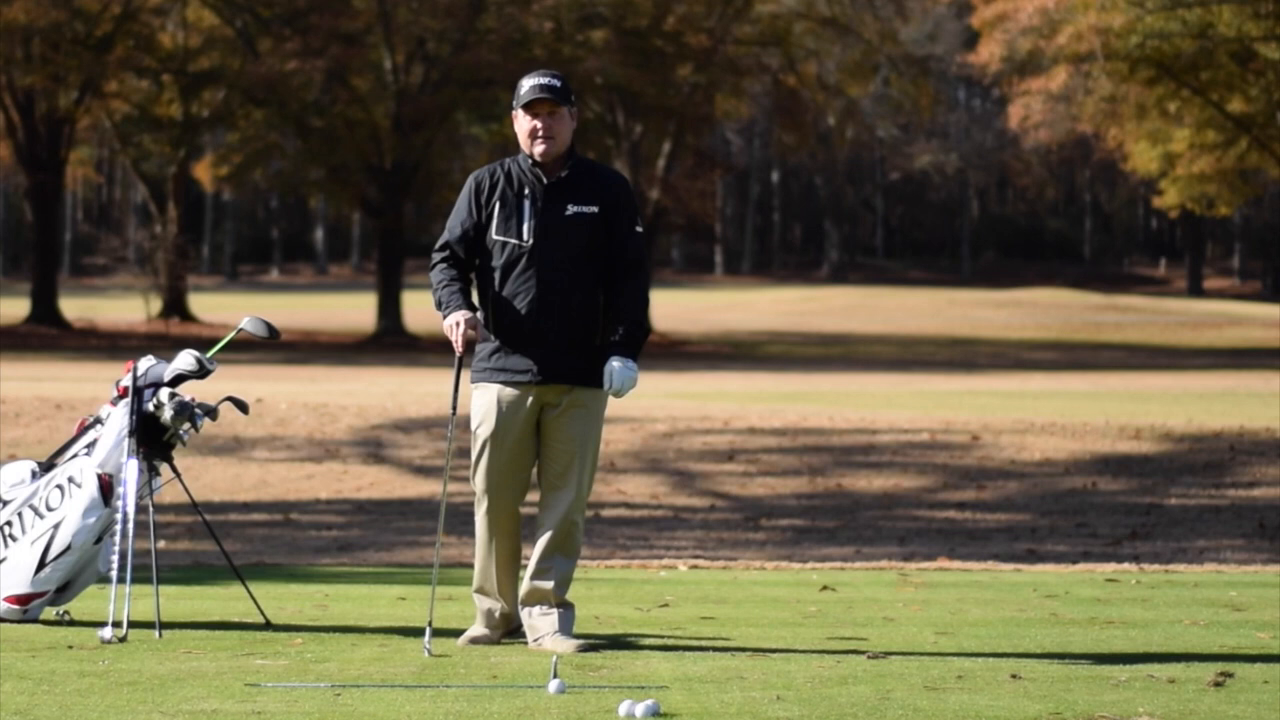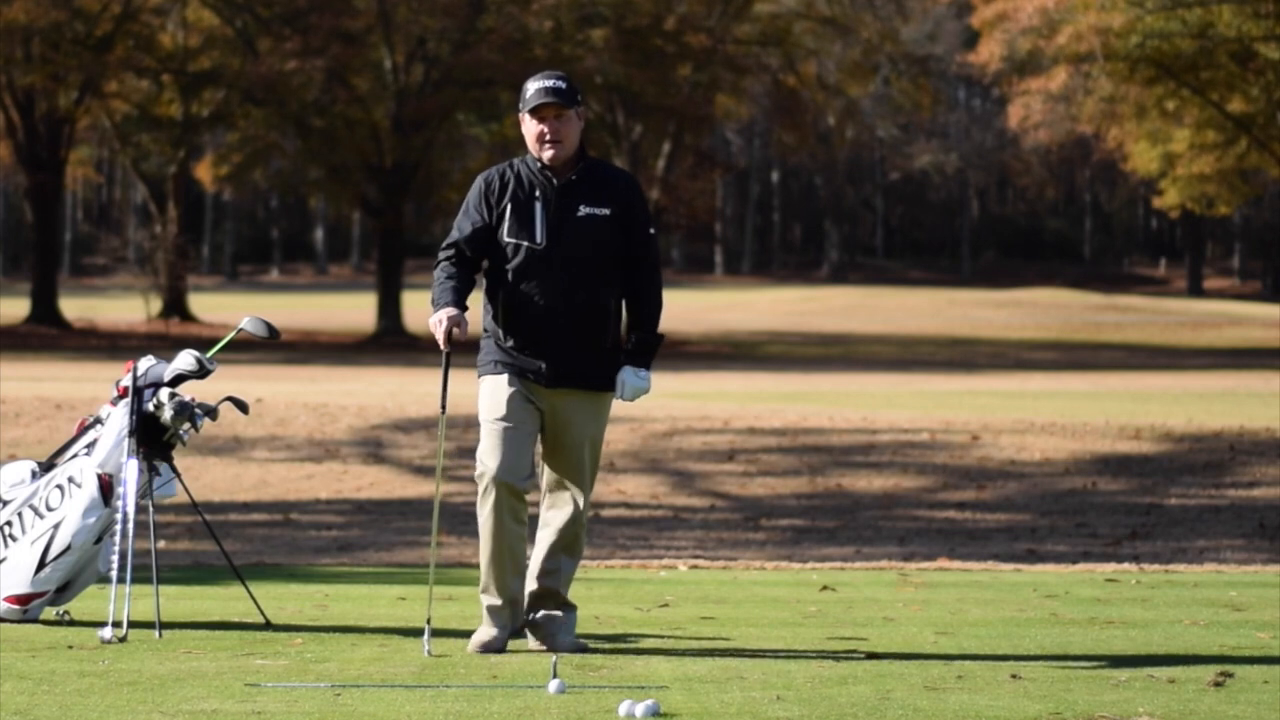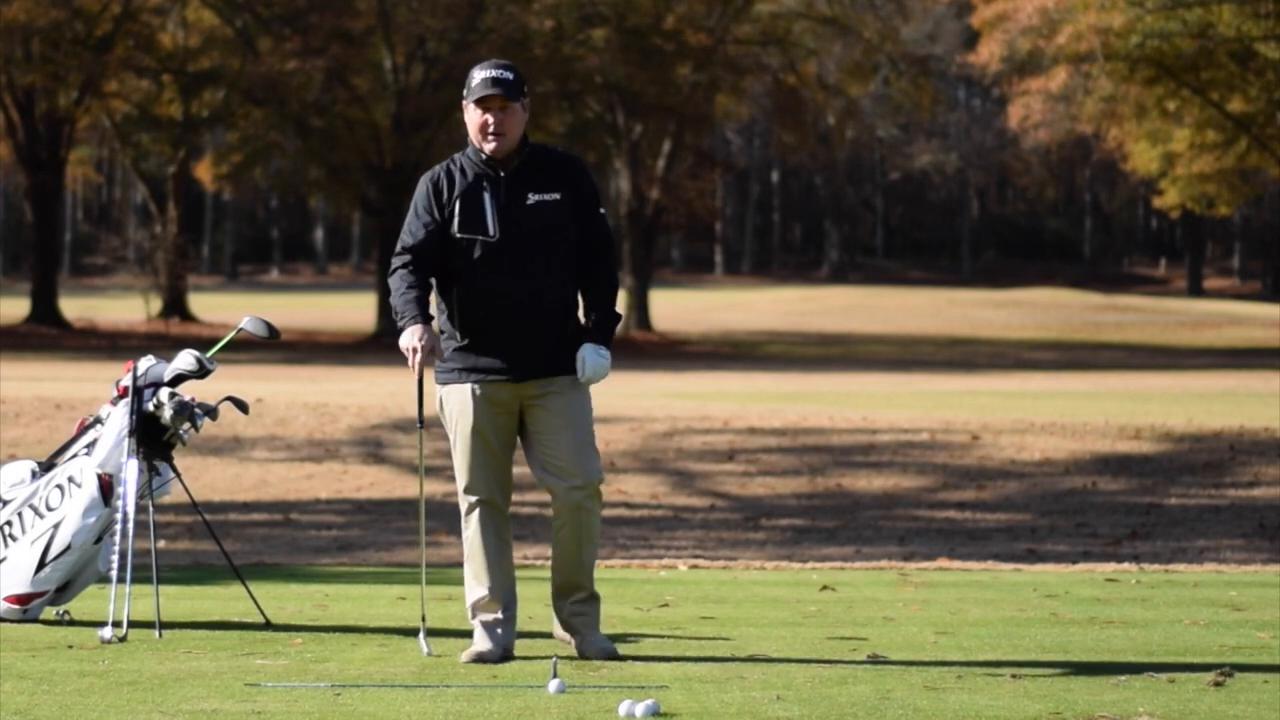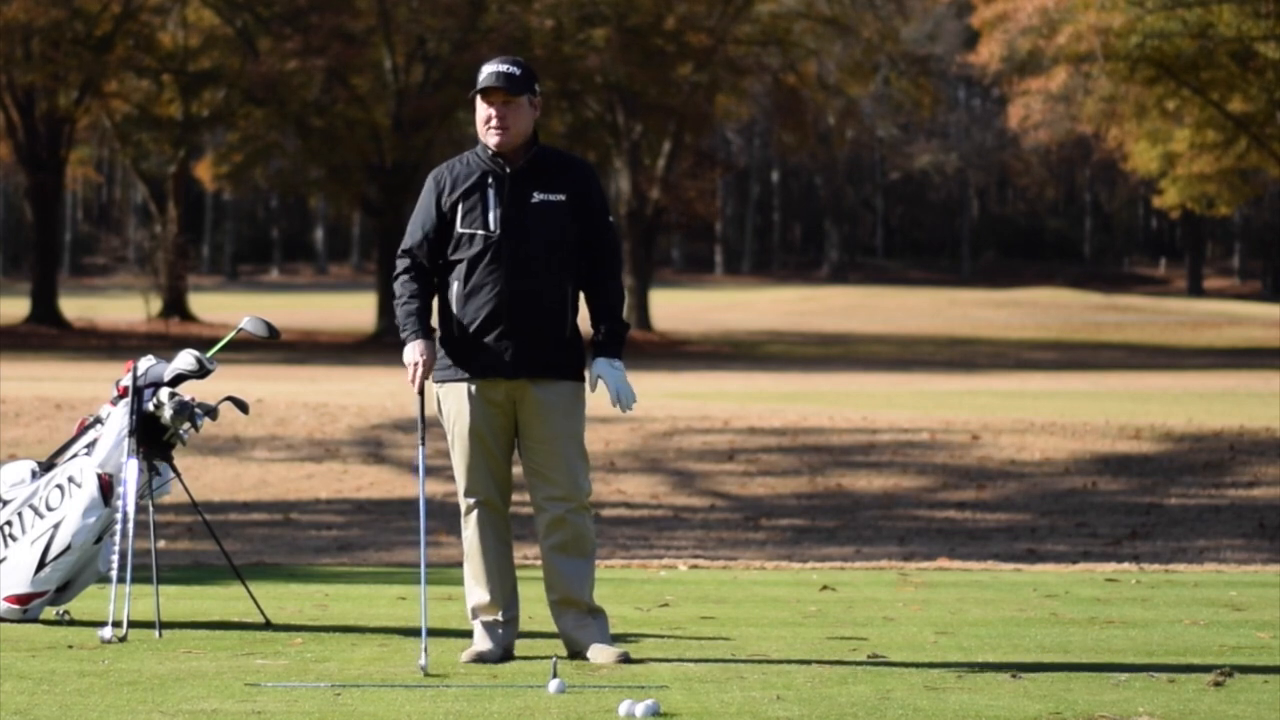
dt=1s
person 1, frame 1
left shoulder: (608, 189)
right shoulder: (487, 185)
left elbow: (631, 276)
right elbow: (449, 256)
left wrist: (624, 348)
right wrist: (456, 306)
left hip: (580, 374)
right hip: (502, 368)
left knee: (565, 498)
right knee: (495, 493)
left ankle: (544, 611)
right ankle: (496, 607)
person 1, frame 2
left shoulder: (618, 190)
right shoulder: (495, 185)
left elbow: (642, 279)
right elbow: (459, 253)
left wrist: (638, 356)
right wrist: (448, 302)
left hip: (587, 375)
right hip: (510, 365)
left knee: (569, 497)
right knee: (501, 481)
left ankle: (547, 615)
right ankle: (499, 613)
person 1, frame 3
left shoulder: (566, 175)
right shoulder: (441, 183)
left elbow: (598, 259)
right elbow: (408, 262)
left wrist: (598, 333)
right wrist: (415, 320)
left hip: (555, 367)
right hip: (471, 369)
left knee: (577, 485)
right knee: (481, 499)
left ankle: (577, 612)
right ankle: (492, 627)
person 1, frame 4
left shoulder: (572, 178)
right shoulder: (448, 180)
left elbow: (603, 269)
right elbow: (412, 266)
left wrist: (608, 349)
right wrist: (416, 334)
left hip: (552, 370)
right hip: (467, 370)
left knee: (564, 499)
right knee: (480, 501)
left ankle: (582, 626)
right ankle: (492, 628)
